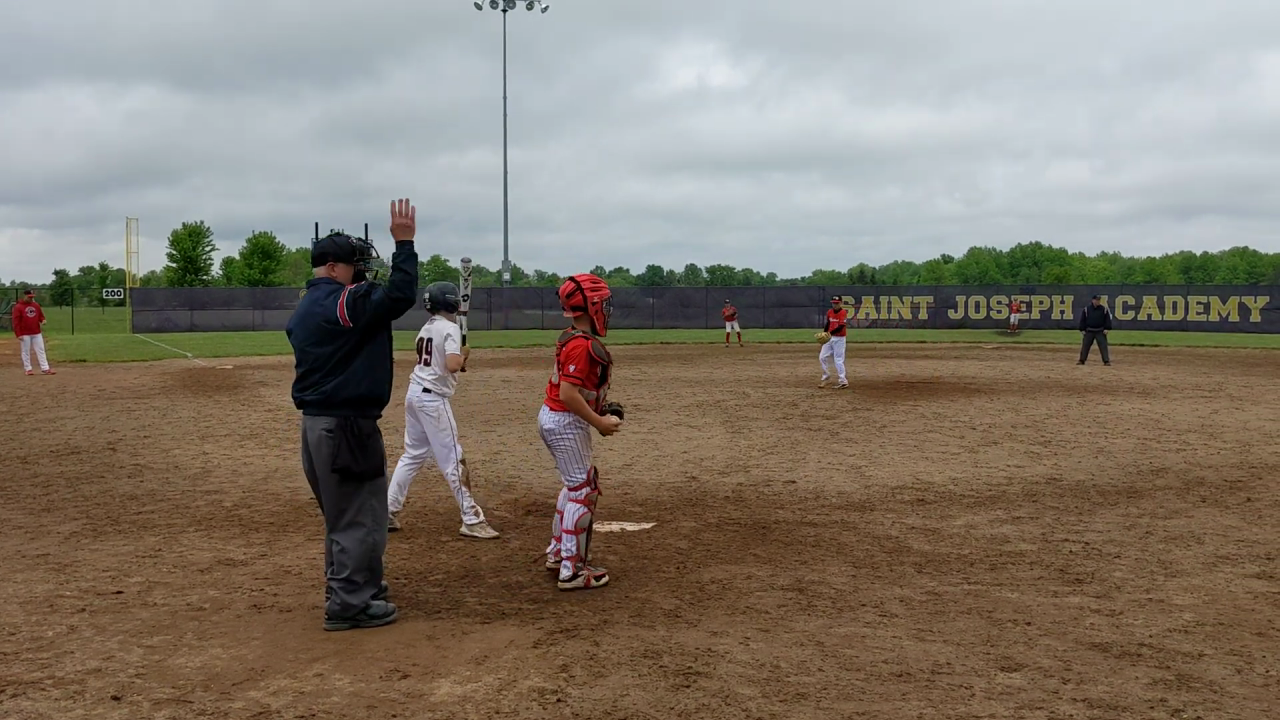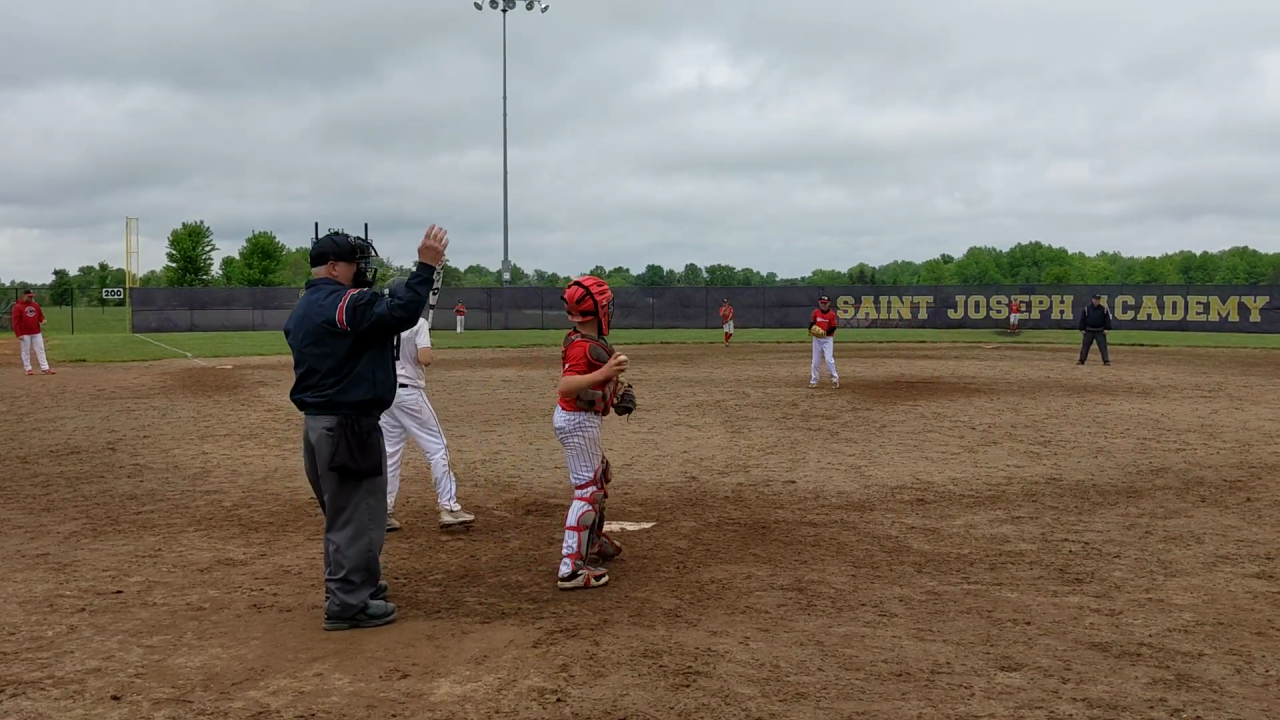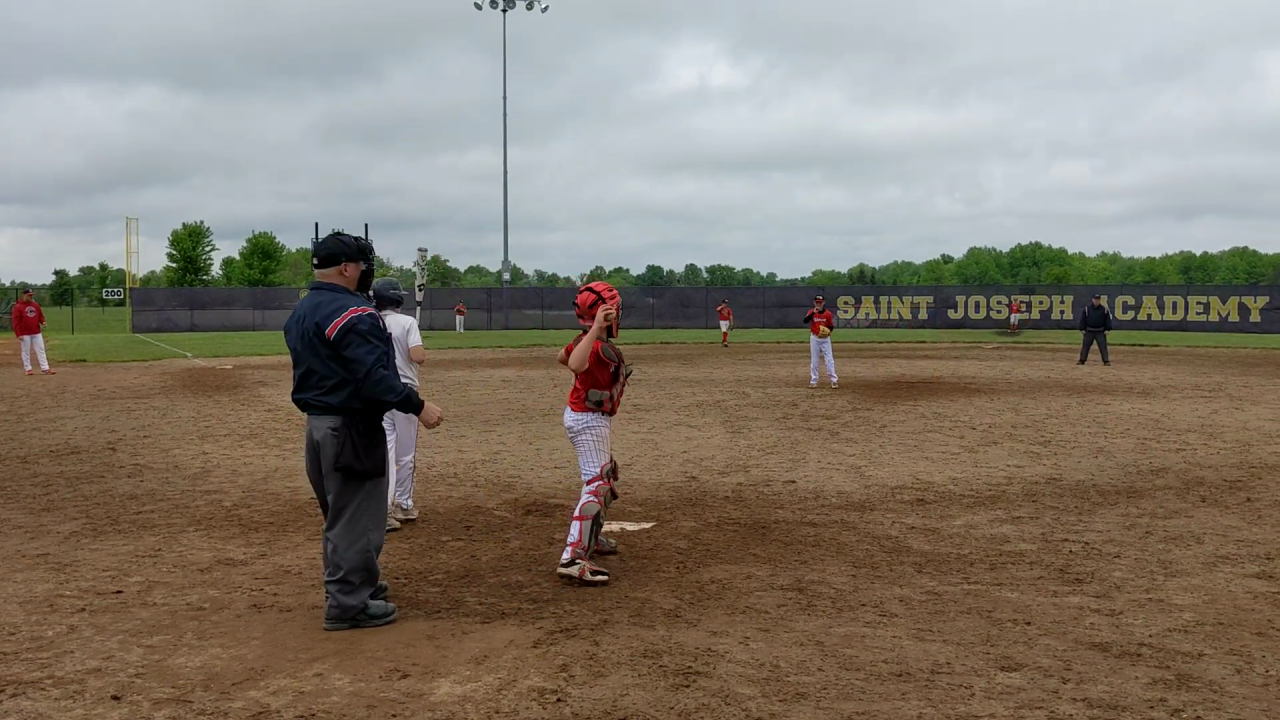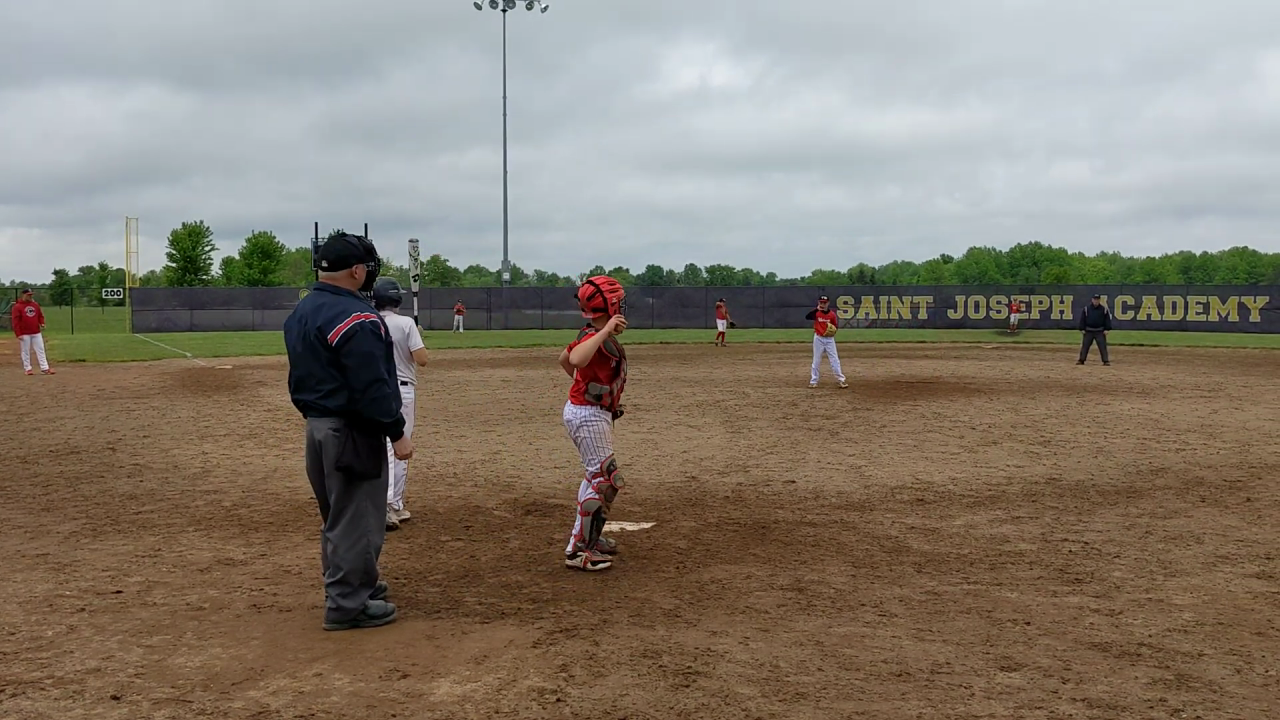
dt=0.3s
person 1, frame 1
left shoulder: (304, 310)
right shoulder: (346, 302)
right elbow: (400, 295)
right wrist: (404, 242)
left hip: (318, 422)
right hip: (346, 425)
left knee: (342, 514)
right knee: (361, 517)
left ankle: (348, 588)
right ankle: (348, 603)
person 1, frame 2
left shoulder: (301, 311)
right shoulder: (347, 303)
right elbow: (397, 314)
right wrist: (426, 264)
left hip: (317, 423)
right hip: (349, 426)
left knee: (341, 515)
right knee: (358, 517)
left ankle: (351, 588)
right ankle: (348, 604)
person 1, frame 3
left shoulder: (301, 312)
right shoulder: (349, 312)
right elbow: (374, 377)
right wrist: (417, 406)
left hip: (318, 422)
right hip: (352, 428)
left knee: (341, 515)
right knee: (357, 518)
left ankle: (353, 587)
right ankle: (348, 604)
person 1, frame 4
left shoulder: (301, 311)
right shoulder: (355, 318)
right elbow: (372, 386)
right wrist: (397, 432)
left hip: (317, 426)
right hip: (351, 432)
left knee: (339, 516)
right knee: (357, 518)
left ankle: (354, 586)
right ankle: (348, 604)
person 2, frame 1
left shoulder: (570, 338)
right shoulder: (583, 345)
right elbow: (567, 393)
left wrist: (598, 412)
right wrist: (598, 422)
left hip: (551, 417)
right hip: (566, 423)
left knee: (575, 485)
right knee: (583, 493)
left ankle: (559, 551)
right ankle: (572, 571)
person 2, frame 2
left shoulder: (587, 341)
right shoulder: (583, 347)
right elbow: (565, 386)
left wrist: (610, 392)
right wrist: (604, 374)
left hip: (578, 419)
right hip: (579, 422)
left knee: (598, 477)
right knee: (588, 490)
left ankle: (593, 541)
right ankle: (571, 569)
person 2, frame 3
left shoulder: (593, 341)
right shoulder: (596, 346)
left elbow: (563, 357)
right elbow: (576, 365)
right wrist: (597, 327)
left hip: (589, 418)
right hip: (588, 421)
left knee: (605, 474)
right knee: (598, 487)
left ankle: (588, 537)
right ankle: (573, 559)
person 2, frame 4
left shoulder: (594, 336)
right shoulder: (597, 339)
left elbow: (564, 360)
right elbow: (575, 360)
right wrist: (606, 332)
left hip: (588, 412)
right hip: (589, 416)
left knee: (597, 476)
right knee: (605, 481)
left ankle: (588, 537)
right ankle: (578, 550)
person 3, frame 1
left shoulder: (425, 328)
right shoulder: (449, 328)
right elbow: (452, 366)
left wrist: (459, 357)
right wrist: (464, 354)
left hip: (415, 394)
right hip: (433, 399)
left knee: (413, 455)
right knee: (453, 459)
left ankle: (388, 511)
right ankle: (471, 521)
person 3, frame 2
right shoulder: (418, 323)
right elbow: (426, 359)
right wrist: (428, 349)
right hip: (410, 392)
left knee: (390, 453)
right knee: (437, 447)
left ankle: (384, 513)
right ankle: (448, 508)
person 3, frame 3
right shoulder: (407, 322)
right elbow: (419, 357)
right wrist: (415, 347)
left knee: (385, 452)
right knee: (406, 452)
left ankle: (385, 513)
right ankle: (403, 506)
person 3, frame 4
right shoulder: (406, 323)
right elbow: (422, 359)
right wrist: (418, 338)
right hip: (401, 390)
left knee: (382, 450)
right knee: (398, 450)
left ankle: (384, 504)
right ankle: (394, 507)
